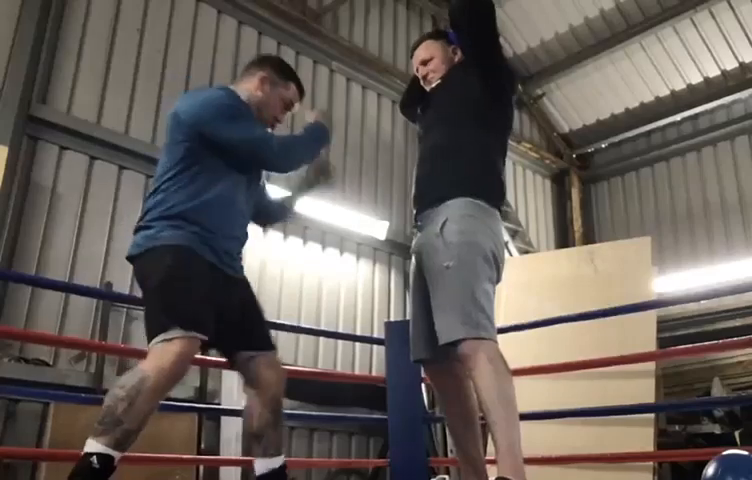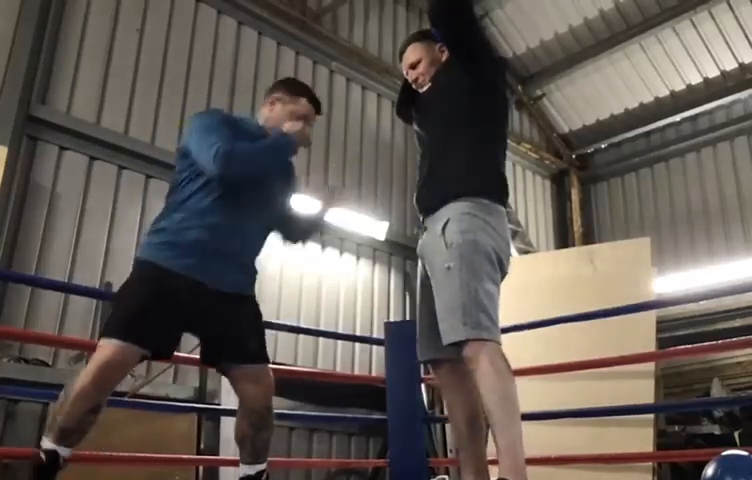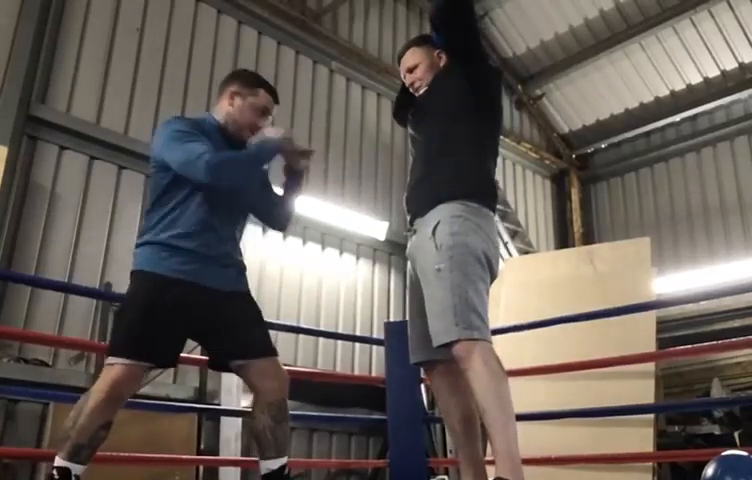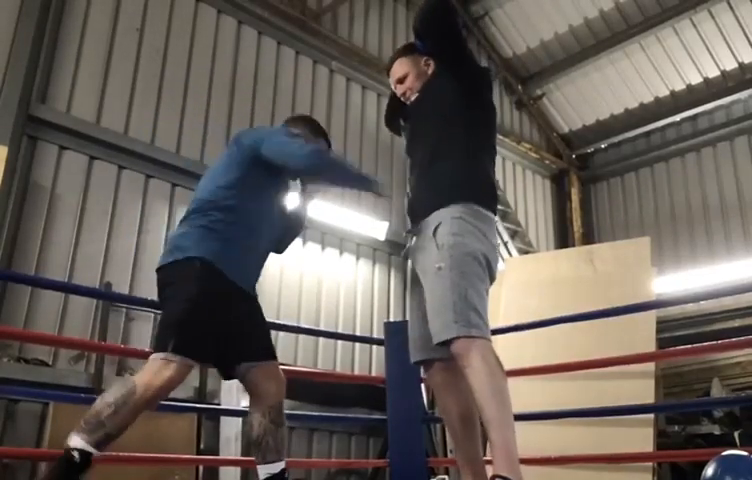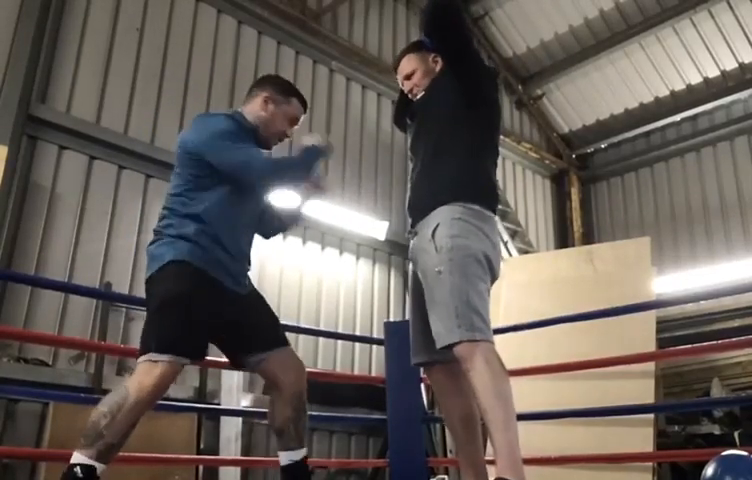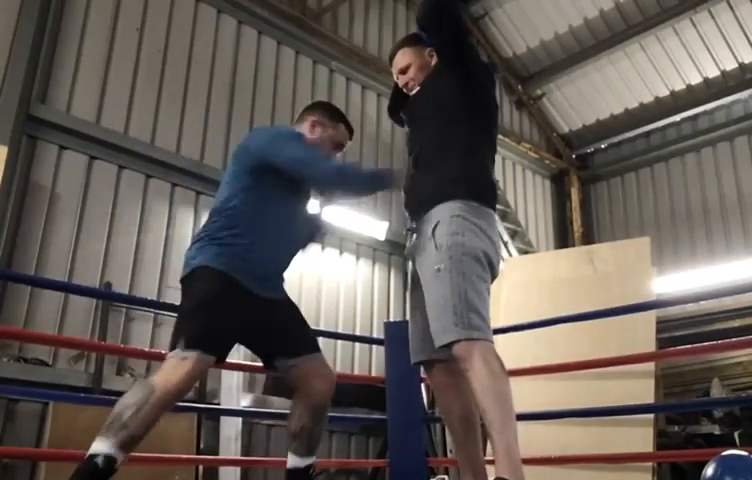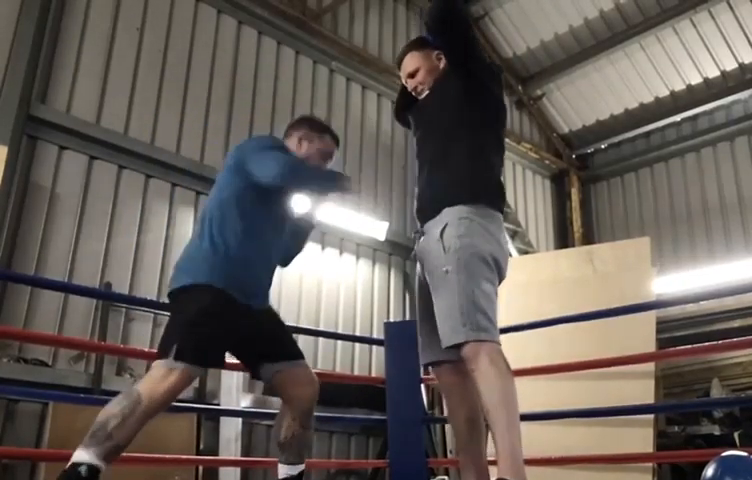
dt=0.4s
person 1, frame 1
left shoulder: (484, 76)
right shoulder: (438, 105)
right elbow: (406, 103)
left wrist: (447, 40)
right wrist: (426, 79)
left hip: (462, 217)
right hip: (430, 229)
left knee: (472, 342)
right knee: (439, 361)
person 1, frame 2
left shoulder: (475, 73)
right shoulder: (435, 103)
right elbow: (402, 107)
left wrist: (430, 45)
right wrist: (417, 82)
left hip: (466, 216)
right hip: (439, 227)
left knee: (474, 342)
right knee: (446, 361)
person 1, frame 3
left shoulder: (471, 79)
right shoulder: (430, 110)
right elbow: (398, 111)
left wrist: (429, 48)
right wrist: (413, 86)
left hip: (456, 220)
right hip: (426, 232)
left knee: (467, 342)
right knee: (439, 363)
person 1, frame 4
left shoulder: (462, 81)
right shoulder: (424, 113)
right elbow: (392, 118)
left wrist: (416, 50)
right wrist: (404, 94)
left hip: (456, 221)
right hip: (426, 234)
left knee: (465, 341)
right knee: (438, 363)
person 1, frame 5
left shoulder: (469, 81)
right shoulder: (430, 111)
right elbow: (399, 117)
right wrist: (412, 93)
left hip: (457, 222)
right hip: (428, 234)
left knee: (469, 343)
right knee: (441, 364)
person 1, frame 6
left shoulder: (465, 76)
right shoulder: (428, 104)
right elbow: (395, 108)
left wrist: (421, 40)
right wrist: (407, 87)
left hip: (455, 218)
right hip: (428, 230)
left knee: (467, 342)
right knee: (439, 361)
person 1, frame 7
left shoulder: (472, 82)
right shoulder: (434, 109)
right elbow: (401, 111)
right wrist: (413, 89)
left hip: (464, 222)
right hip: (435, 232)
left knee: (475, 343)
right knee: (447, 363)
person 2, frame 1
left shoulder: (242, 137)
right shoulder: (212, 103)
left elbow: (262, 213)
right elbow: (277, 155)
left wrist: (306, 185)
right wrist: (317, 132)
left hip: (222, 264)
right hip: (176, 249)
left knee: (268, 377)
right knee: (175, 353)
person 2, frame 2
left shoulder: (278, 167)
right shoulder: (212, 124)
left elbow: (293, 231)
right elbow: (223, 161)
left wrist: (319, 216)
right wrist: (285, 140)
left hip: (231, 289)
right hip: (166, 268)
left knee: (259, 389)
right knee: (106, 366)
person 2, frame 3
left shoulder: (246, 158)
right shoulder: (178, 130)
left elbow: (277, 219)
right elbow: (211, 169)
left wrist: (295, 176)
right wrist: (272, 145)
left hip: (226, 285)
right hip: (164, 274)
left knee: (273, 383)
right knee: (118, 380)
person 2, frame 4
left shoulder: (264, 176)
right shoulder: (261, 139)
left elbow: (275, 241)
right elbow: (310, 159)
left wrist: (299, 209)
right wrist: (366, 182)
left hip: (231, 283)
right hip: (198, 268)
left knee: (271, 386)
right knee: (163, 375)
person 2, frame 5
left shoulder: (247, 156)
right shoulder: (215, 128)
left elbow: (265, 224)
right elbow: (267, 174)
right wrist: (312, 153)
left hip: (232, 280)
right hip: (185, 266)
left knee: (290, 374)
right knee: (156, 374)
person 2, frame 6
left shoulder: (296, 170)
right shoulder: (272, 140)
left elbow: (298, 232)
right elbow: (331, 176)
right wrist: (388, 177)
left hip: (264, 288)
right hip: (219, 272)
left knee: (319, 382)
right knee: (182, 371)
person 2, frame 7
left shoulder: (280, 209)
right shoulder: (258, 152)
left elbow: (281, 255)
right elbow: (280, 174)
left wrist: (306, 220)
right wrist: (335, 180)
left hip: (250, 301)
right hip: (207, 288)
left knee: (304, 389)
right knee: (165, 383)
